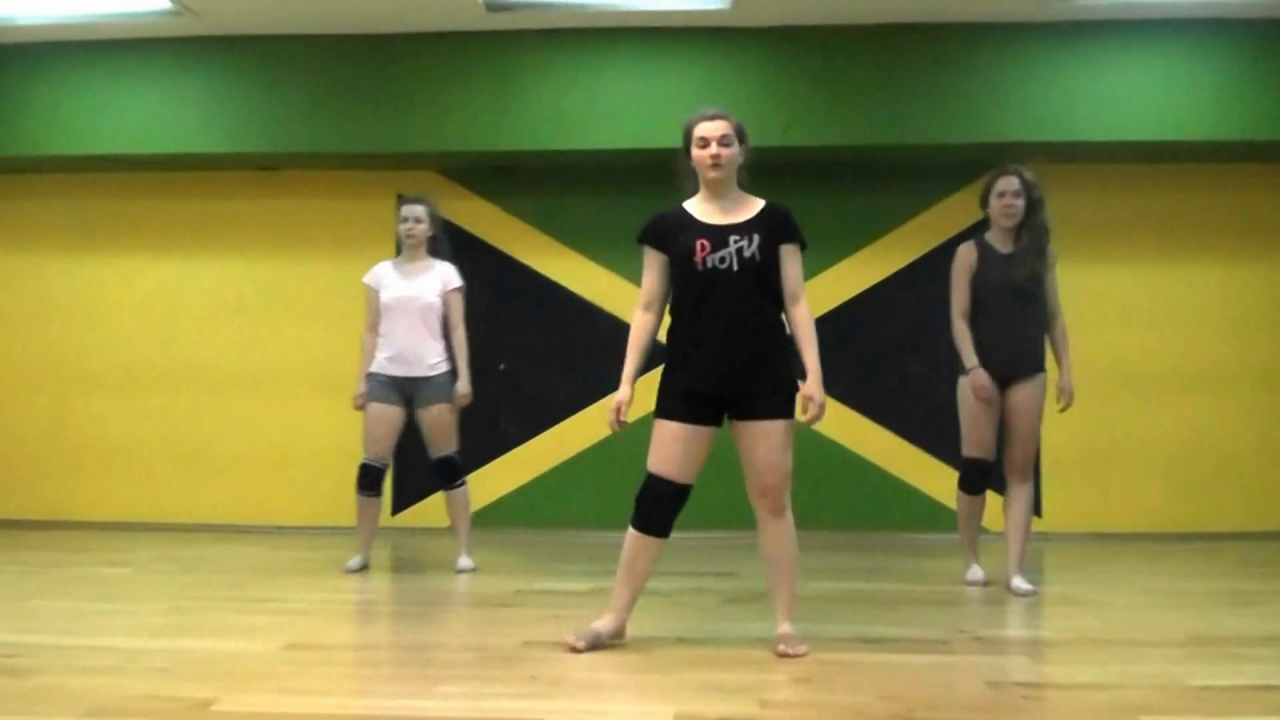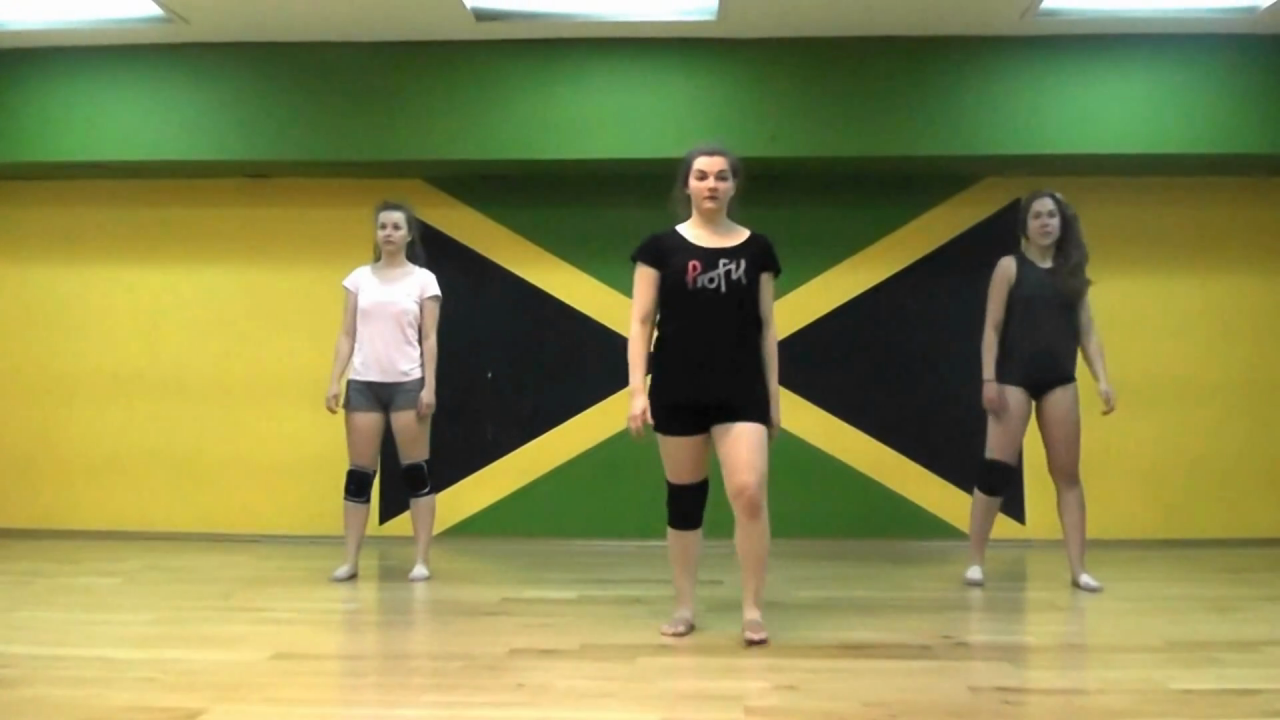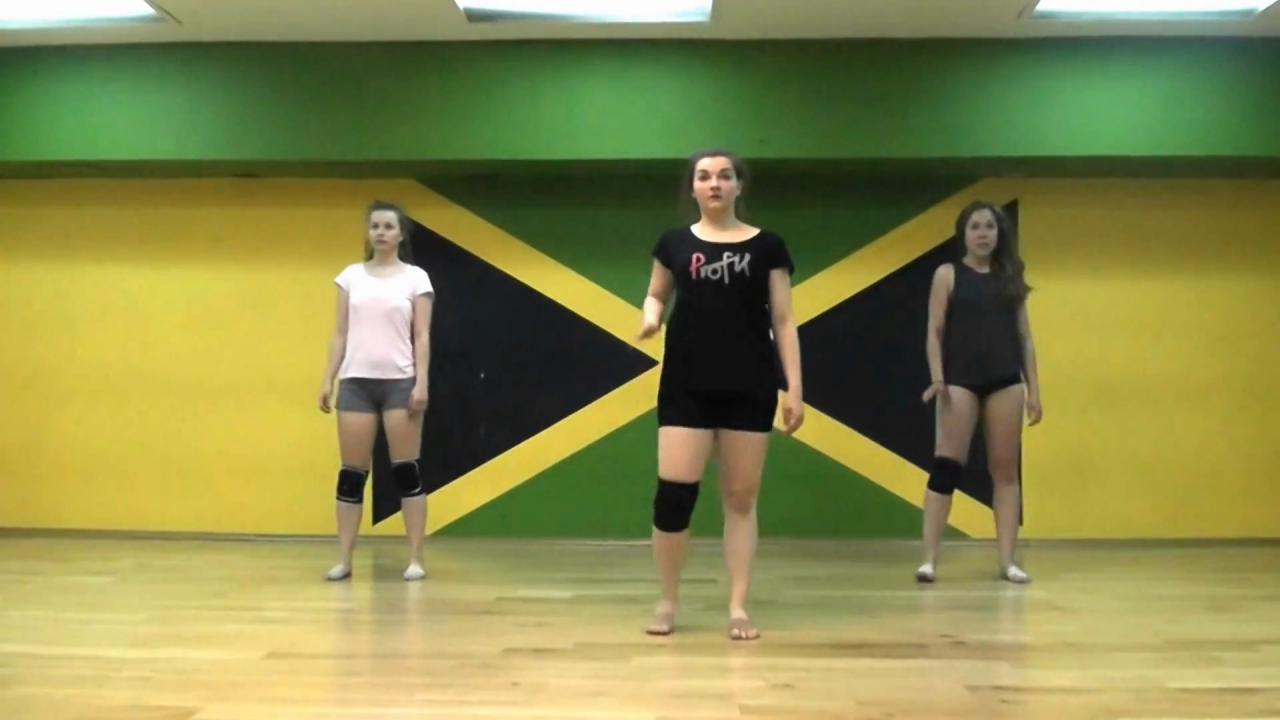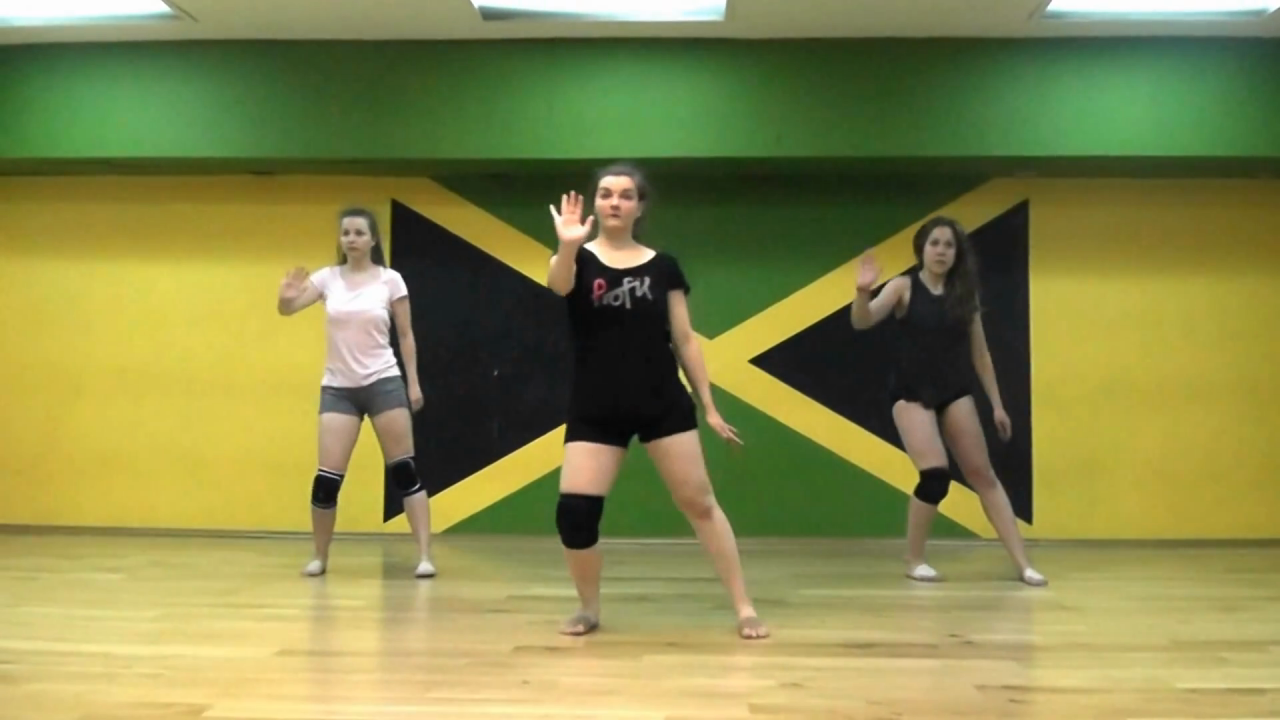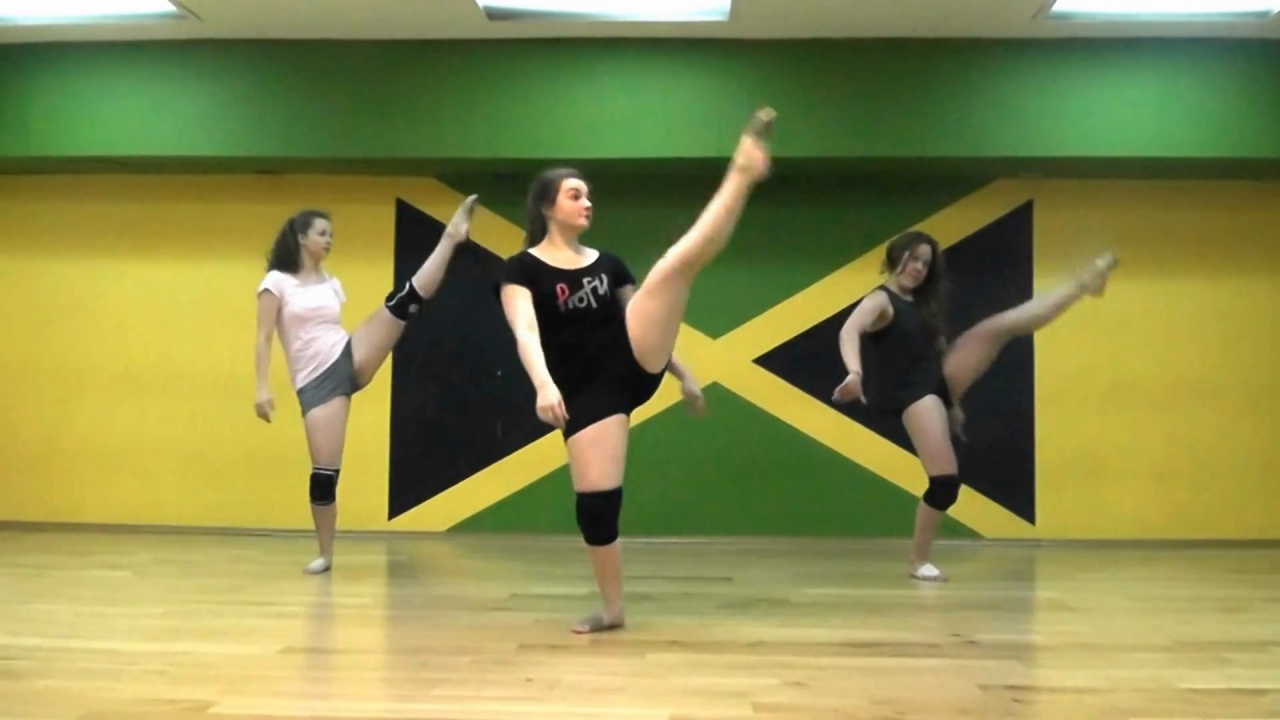
dt=1s
person 1, frame 1
left shoulder: (776, 219)
right shoulder: (669, 226)
left elbow: (796, 302)
right elbow: (649, 309)
left wrist: (813, 373)
right wrist: (626, 382)
left hip: (766, 380)
right hip: (690, 380)
left knee: (772, 498)
right knee: (659, 497)
left ankle: (785, 623)
right ankle: (614, 618)
person 1, frame 2
left shoulder: (757, 248)
right shoulder: (661, 246)
left elbow: (766, 327)
right elbow: (642, 323)
left wrist: (773, 393)
right wrist: (637, 390)
left hip: (740, 391)
right hip: (676, 392)
left knee: (749, 494)
right knee: (685, 498)
left ankle: (752, 609)
right ankle: (684, 607)
person 1, frame 3
left shoulder: (767, 245)
right shoulder: (674, 243)
left elbow: (783, 321)
right elbow: (657, 297)
left wrist: (795, 387)
right wrist: (651, 315)
left hip: (750, 387)
right hip: (686, 385)
left knee: (740, 497)
right knee: (673, 493)
left ankle: (739, 608)
right ankle: (667, 602)
person 1, frame 4
left shoulder: (663, 266)
right shoulder: (578, 260)
left elbow: (684, 340)
right elbow: (560, 282)
left wrist: (709, 408)
right wrist: (568, 243)
left hip: (663, 401)
right hip: (594, 408)
left knee: (698, 503)
right knee: (574, 511)
left ankle: (744, 608)
right ankle: (589, 607)
person 1, frame 5
left shoulder: (607, 262)
right shoulder: (524, 270)
left elbow: (657, 320)
right elbow: (526, 334)
left wrist: (685, 376)
right wrist: (546, 387)
left hip: (631, 360)
right hip: (591, 384)
left knee: (677, 264)
right knee: (597, 501)
right ankle: (612, 608)
person 2, frame 1
left shoulder: (1039, 251)
right shoulder: (970, 253)
left elbow: (1053, 314)
right elbow: (959, 317)
left wrist: (1065, 370)
right wrist: (972, 367)
left hip: (1028, 371)
right hip: (982, 371)
left knee: (1020, 470)
right knee: (977, 465)
left ankle: (1015, 570)
right ankle: (972, 560)
person 2, frame 2
left shoulder: (1072, 271)
right shoulder: (1009, 266)
left elbow: (1087, 330)
right elbow: (992, 327)
left wrist: (1102, 379)
right wrist: (988, 379)
left hip: (1060, 380)
right hip: (1012, 378)
left knee: (1067, 473)
right knee: (997, 468)
left ankle: (1078, 568)
right ankle: (976, 560)
person 2, frame 3
left shoulder: (1011, 276)
right shoulder: (948, 274)
left elbow: (1024, 336)
right elbow: (935, 332)
left wrist: (1033, 389)
right wrist: (936, 376)
left hip: (1005, 381)
right hip: (960, 380)
left knee: (1005, 469)
right knee: (946, 465)
left ankle: (1007, 560)
right ankle: (930, 558)
person 2, frame 4
left shoulder: (965, 293)
right shoulder: (903, 287)
left elbow: (979, 351)
right elbow: (861, 321)
left wrist: (997, 404)
right wrist: (863, 290)
left hip: (956, 395)
right hip: (911, 396)
left knee: (984, 475)
right knee: (936, 474)
left ankle: (1022, 563)
right ankle: (914, 559)
person 2, frame 5
left shoulder: (924, 304)
right shoulder: (880, 302)
right elbow: (849, 333)
left wrist: (954, 405)
right wrist: (854, 373)
left hip: (939, 376)
right hip: (913, 393)
left knee: (1005, 325)
right knee: (945, 480)
left ankle: (1083, 283)
right ankle: (919, 560)
person 3, frame 1
left shoulder: (445, 273)
right shoulder: (380, 273)
left elbow: (456, 329)
right elbow: (370, 332)
left wrist: (463, 377)
right wrist: (361, 380)
left hip: (432, 377)
right hip: (386, 378)
left knee: (447, 463)
right knee: (372, 466)
left ankle: (463, 550)
right ankle: (363, 551)
person 3, frame 2
left shoulder: (424, 280)
right shoulder: (359, 278)
left elbow: (429, 339)
right elbow: (347, 334)
left wrist: (429, 386)
right wrist: (335, 382)
left hip: (407, 384)
right hip: (364, 384)
left knee: (415, 471)
right knee: (359, 472)
left ankle: (421, 559)
right ankle: (350, 559)
person 3, frame 3
left shoulder: (415, 277)
right shoulder: (351, 275)
left elbow: (421, 335)
right elbow: (340, 333)
left wrist: (421, 383)
right wrist: (328, 379)
left hip: (399, 382)
right hip: (356, 381)
left knee: (406, 471)
right knee: (352, 473)
left ankle: (416, 559)
right ankle: (344, 558)
person 3, frame 4
left shoulder: (389, 280)
right shoulder: (327, 278)
left elbow: (405, 335)
right elbow: (287, 309)
left wrist: (413, 382)
right wrist: (285, 297)
left hip: (384, 382)
right hip: (337, 388)
left knee: (405, 471)
right knee: (326, 479)
left ankle: (425, 555)
right ankle: (320, 556)
person 3, frame 5
left shoulder: (332, 284)
right shoulder: (277, 282)
right elbow: (263, 338)
right wrist: (262, 387)
left hip: (351, 359)
right hip: (316, 380)
left knee: (403, 301)
right knee: (324, 472)
right ankle: (325, 553)
